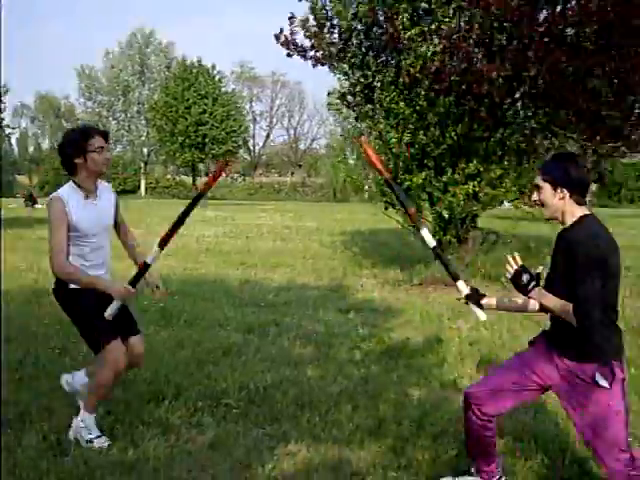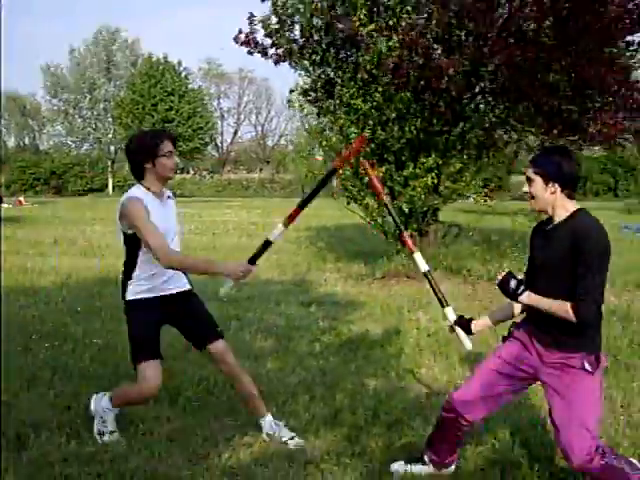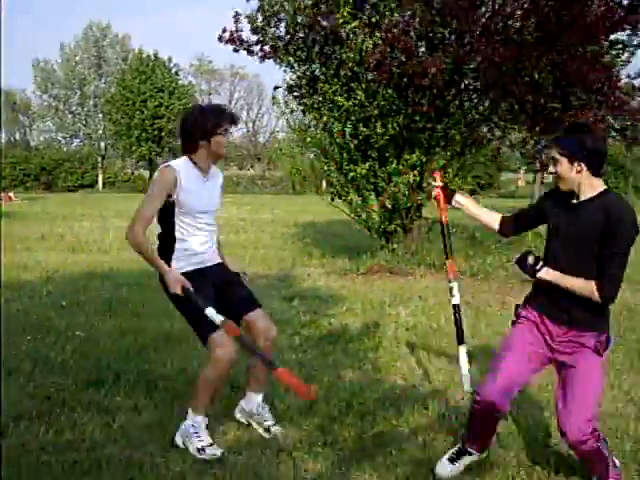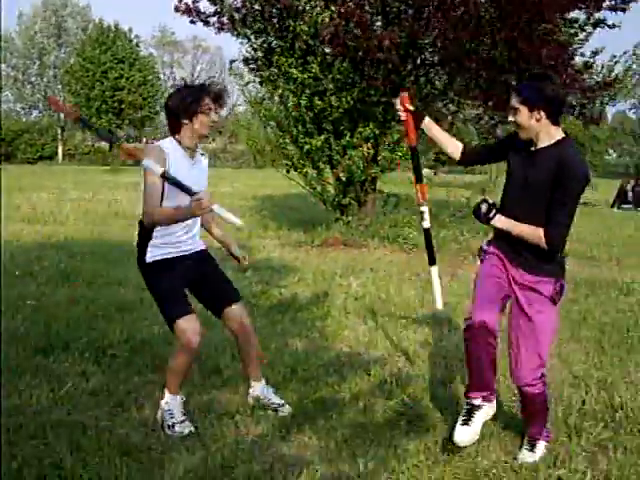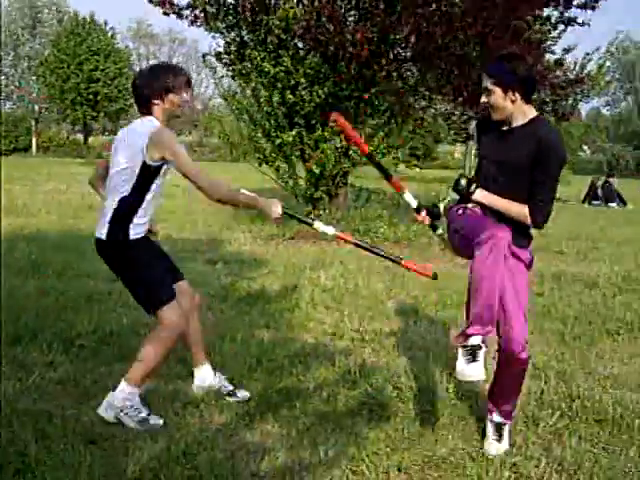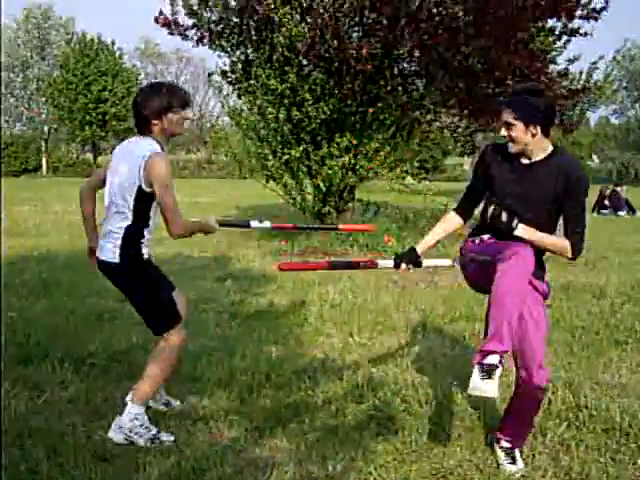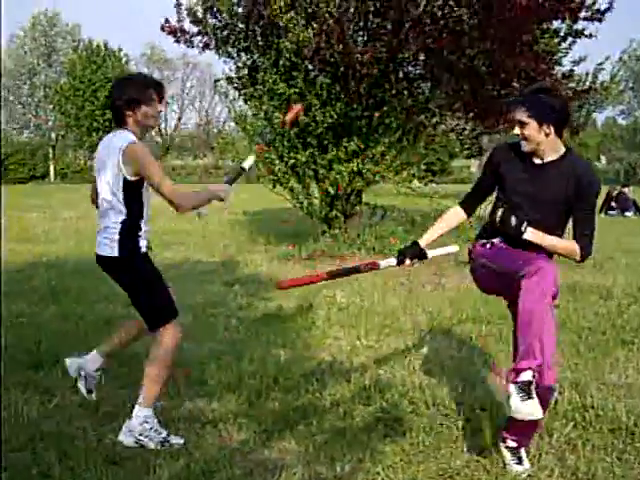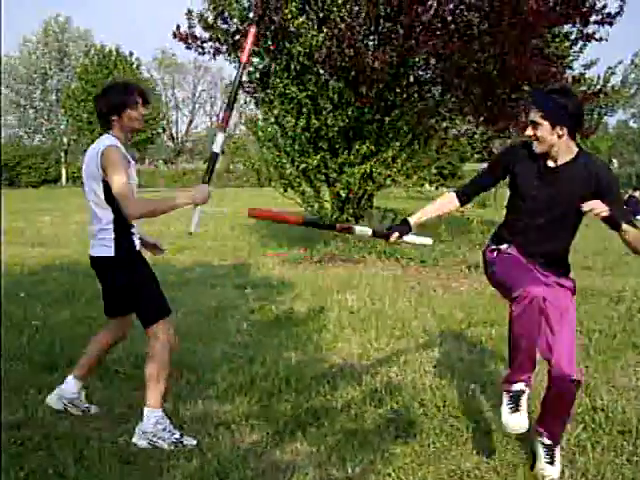
dt=0.2s
person 1, frame 1
left shoulder: (589, 240)
right shoulder: (567, 237)
left elbow: (586, 317)
left wrist: (536, 289)
right wrist: (490, 301)
left hip: (592, 367)
right hip: (550, 351)
right knee: (477, 399)
person 1, frame 2
left shoulder: (587, 234)
right shoulder: (541, 230)
left elbow: (583, 312)
left wrist: (524, 294)
right wrist: (480, 321)
left hip: (573, 358)
right hip: (527, 340)
left knee: (581, 453)
right knee: (461, 402)
person 1, frame 3
right shoulder: (555, 198)
left elbow: (604, 291)
right elbow: (508, 225)
left wrist: (542, 272)
right wrist: (455, 198)
left hip: (584, 336)
right hip: (536, 316)
left knee: (575, 430)
right knee: (489, 398)
right ankle: (473, 445)
person 1, frame 4
left shoulder: (570, 165)
right shoulder: (515, 142)
left elbow: (551, 238)
right elbow: (468, 155)
left wrist: (495, 218)
right wrist: (421, 121)
left hip: (540, 275)
right hip: (499, 255)
left knee: (529, 374)
right knee: (479, 322)
left ankle: (537, 433)
right ankle: (480, 398)
person 1, frame 5
left shoulder: (547, 141)
right shoulder: (488, 125)
left elbow: (537, 215)
left wrist: (479, 193)
right wrist: (446, 206)
left hip: (513, 246)
right hip: (470, 226)
left knee: (515, 343)
right knee: (495, 234)
left ankle: (499, 413)
right ankle: (473, 336)
person 1, frame 6
left shoulder: (569, 173)
right shoulder: (493, 156)
left elbow: (572, 248)
right elbow: (463, 210)
left wrist: (517, 227)
right wrist: (418, 249)
left hip: (529, 278)
right hip: (481, 255)
left knee: (535, 378)
right knee: (520, 257)
left ankle: (508, 440)
right ankle: (490, 358)
person 1, frame 7
left shoulder: (580, 174)
right shoulder: (505, 157)
left elbow: (579, 251)
right elbow: (468, 205)
left wrist: (526, 232)
right wrist: (421, 244)
left hip: (536, 274)
right hip: (490, 257)
left knee: (547, 377)
right knee: (540, 271)
left ankle: (515, 439)
right ankle: (522, 375)
person 1, frame 8
left shoulder: (595, 174)
right shoulder: (518, 154)
right elbow: (465, 192)
right wrist: (411, 221)
left hip: (554, 275)
right hip: (506, 256)
left knee: (567, 369)
right knee: (530, 294)
left ankle: (547, 438)
right ankle: (517, 383)
person 2, frame 1
left shoulder: (108, 192)
right shoulder: (60, 202)
left elbow: (124, 231)
right elbow: (60, 267)
left wrist: (146, 272)
right wrist: (108, 286)
left hip: (103, 287)
right hip: (75, 292)
left knee: (137, 353)
right knee: (117, 358)
left ankle: (81, 380)
right ankle: (85, 421)
person 2, frame 2
left shoulder: (166, 197)
right shoulder: (133, 204)
right elbow: (166, 258)
right wrist: (222, 268)
left hip: (179, 293)
right hip: (143, 301)
left knee: (227, 360)
right knee: (149, 385)
left ankle: (268, 423)
right ankle: (106, 403)
person 2, frame 3
left shoulder: (216, 177)
right shoulder: (170, 174)
right elbow: (135, 232)
left wrist: (224, 262)
right wrist: (166, 269)
left hip: (213, 268)
right hip: (181, 276)
left knee: (266, 333)
right knee: (224, 353)
left ankle: (252, 405)
right ankle: (193, 426)
person 2, frame 4
left shoulder: (200, 159)
right shoulder: (159, 153)
right elbow: (152, 215)
left wrist: (227, 242)
right wrist: (191, 208)
left hip: (195, 255)
right hip: (160, 261)
left knee: (242, 323)
right knee: (190, 338)
left ankle: (259, 387)
right ankle: (171, 402)
person 2, frame 5
left shoulder: (129, 133)
right shoulder: (160, 135)
left elbow: (97, 180)
right elbow: (212, 189)
right wrist: (262, 203)
left hip: (127, 235)
right hip: (122, 242)
left knee: (188, 298)
right knee: (172, 321)
left ankle: (207, 376)
right ankle: (122, 399)
person 2, frame 6
left shoulder: (124, 148)
right shoulder: (155, 160)
left elbow: (87, 191)
right elbow: (177, 229)
left wrist: (94, 237)
right wrist: (206, 224)
left hip: (111, 252)
right hip: (128, 260)
left knee: (177, 306)
right knee: (174, 336)
left ankle: (148, 388)
right ankle: (130, 421)
person 2, frame 7
left shoulder: (107, 143)
right shoulder: (133, 148)
left elbow: (95, 196)
right elbow: (179, 200)
right wrist: (215, 191)
left hip: (111, 248)
right hip: (127, 253)
left knee: (152, 317)
right knee: (169, 334)
left ankle: (89, 363)
right ankle: (141, 424)
person 2, frame 8
left shoulder: (100, 150)
right shoulder: (112, 151)
right elbow: (133, 208)
left wrist: (140, 238)
right wrist: (187, 198)
left hip: (108, 253)
right hip: (120, 257)
left knee: (117, 328)
right knee: (162, 334)
left ankle: (68, 391)
right ankle: (153, 424)
